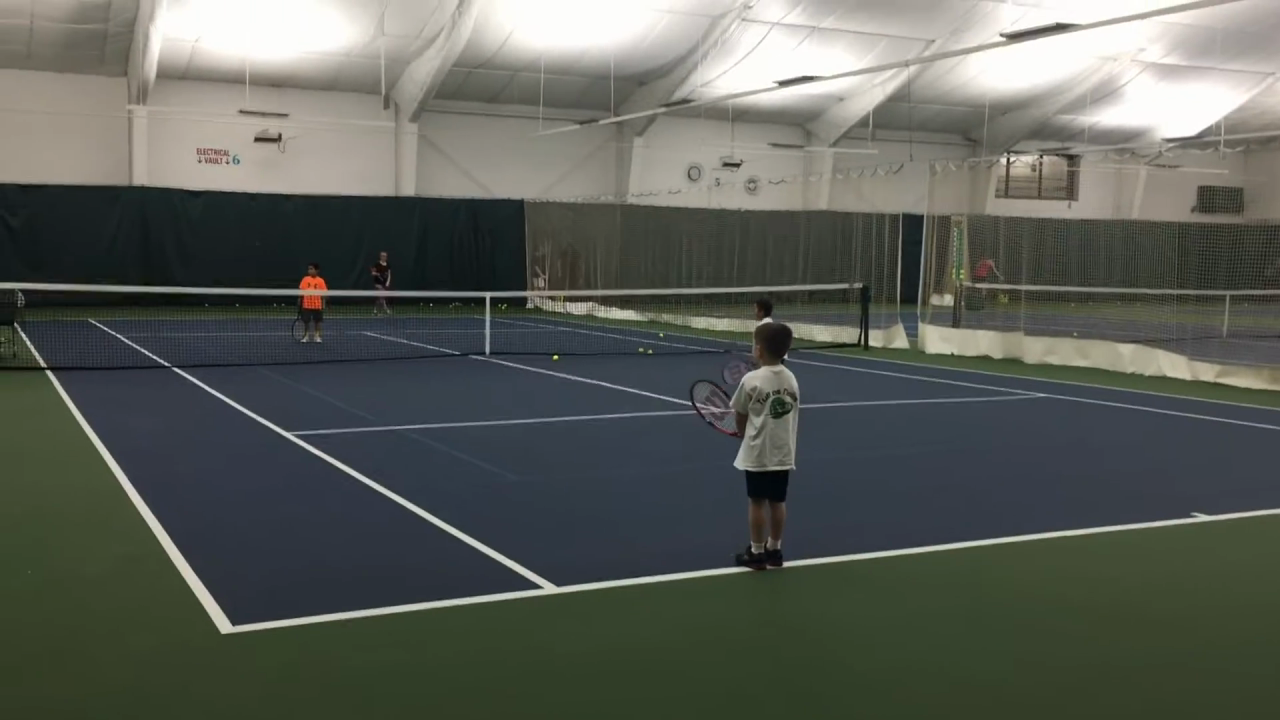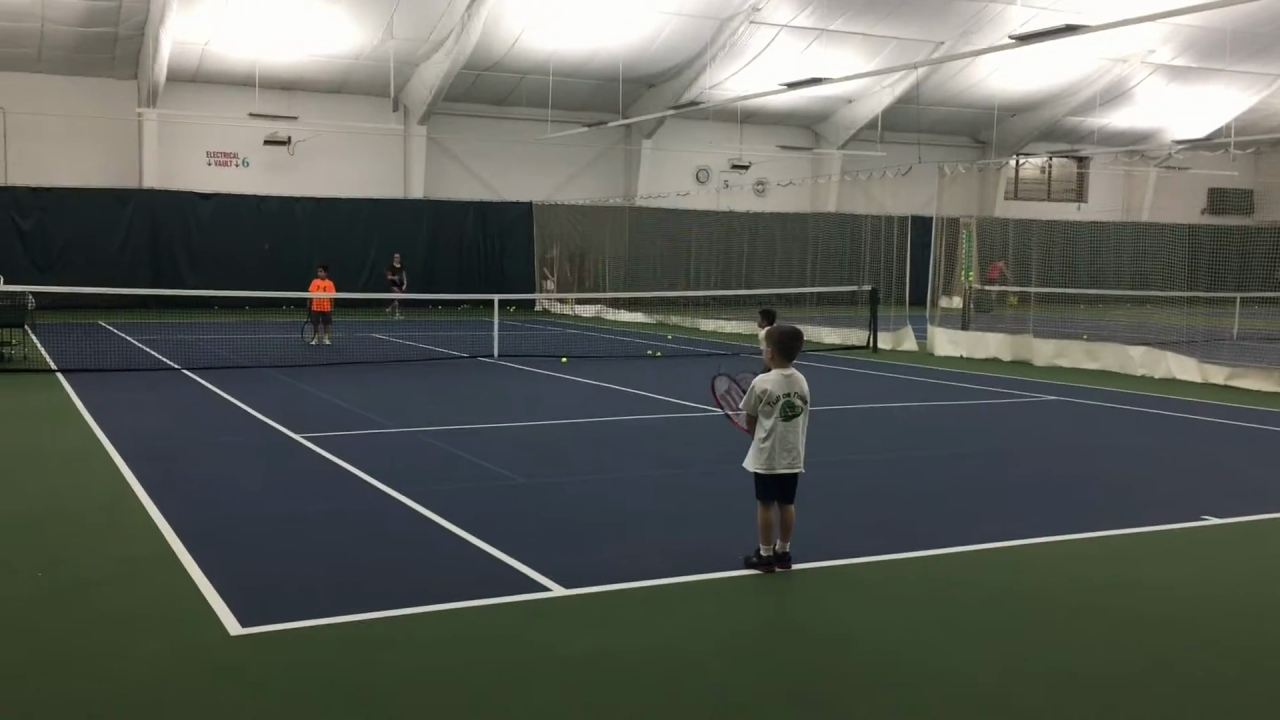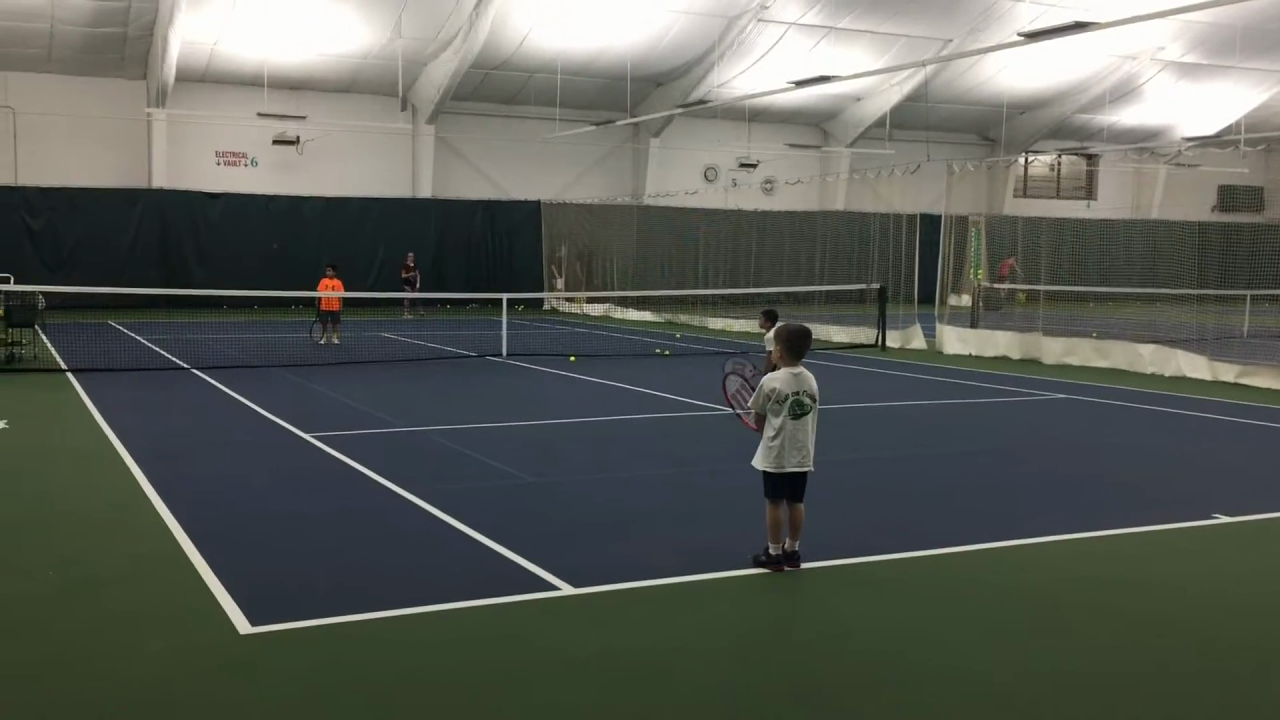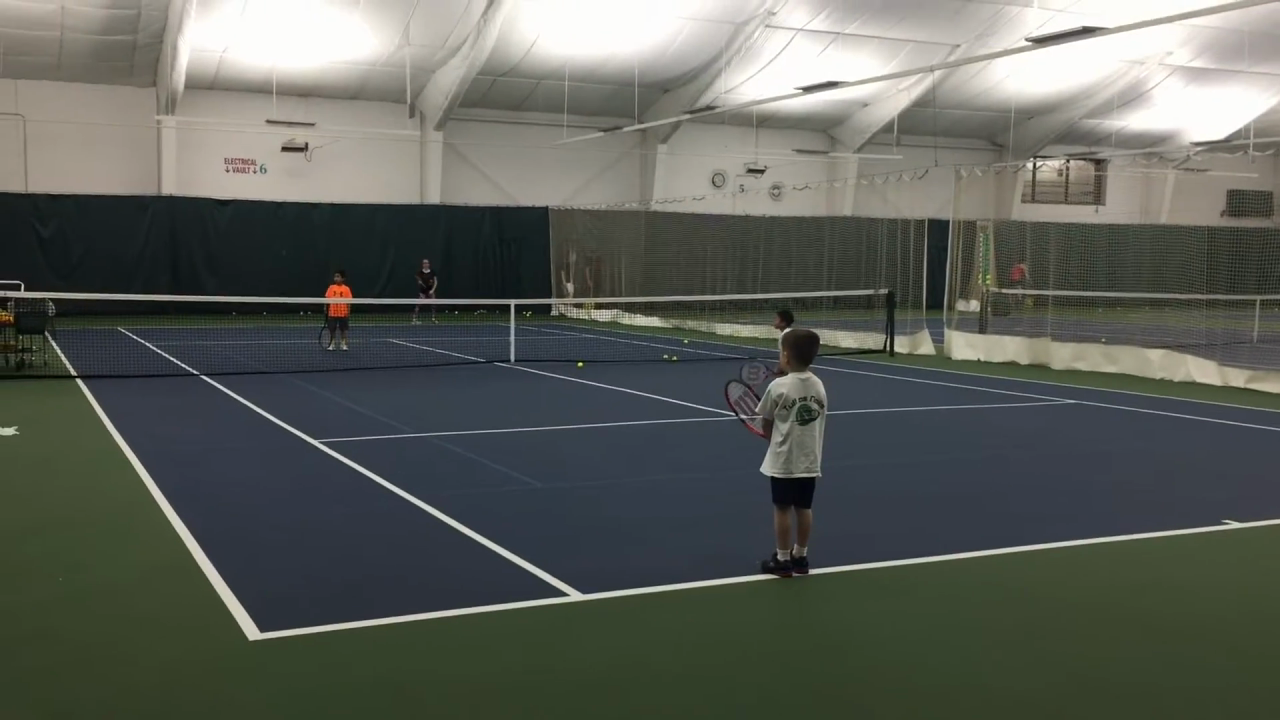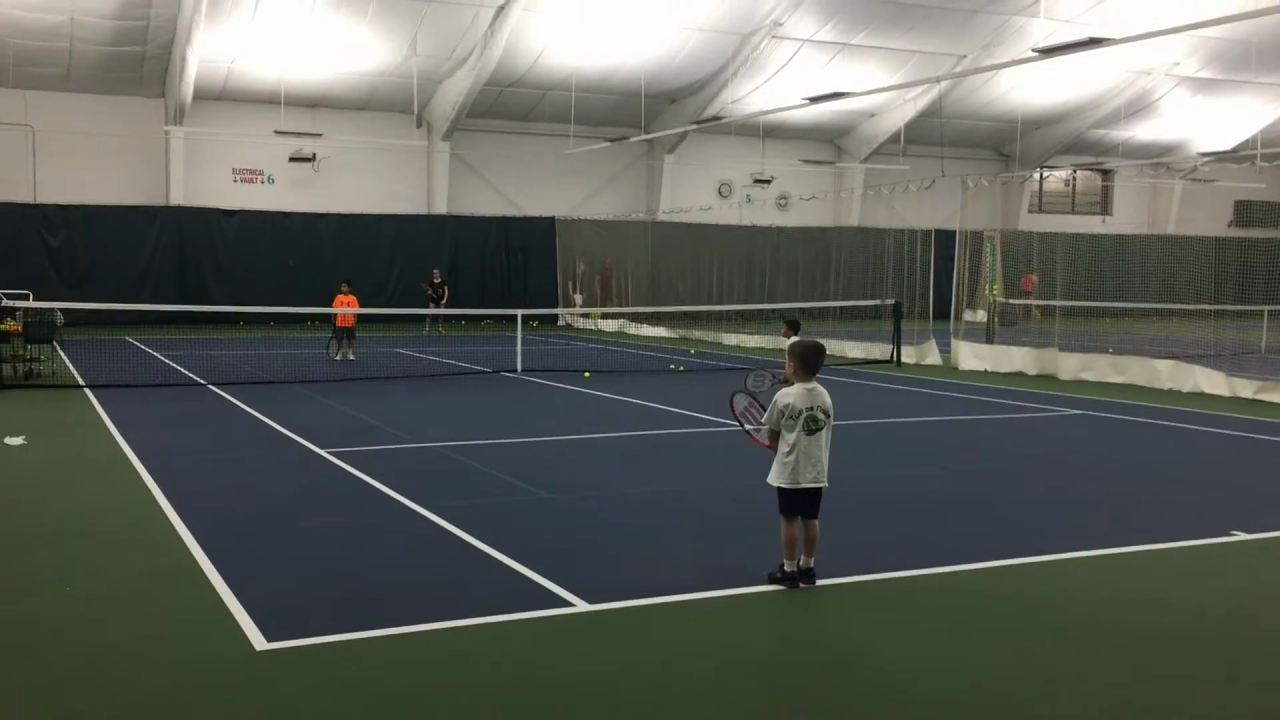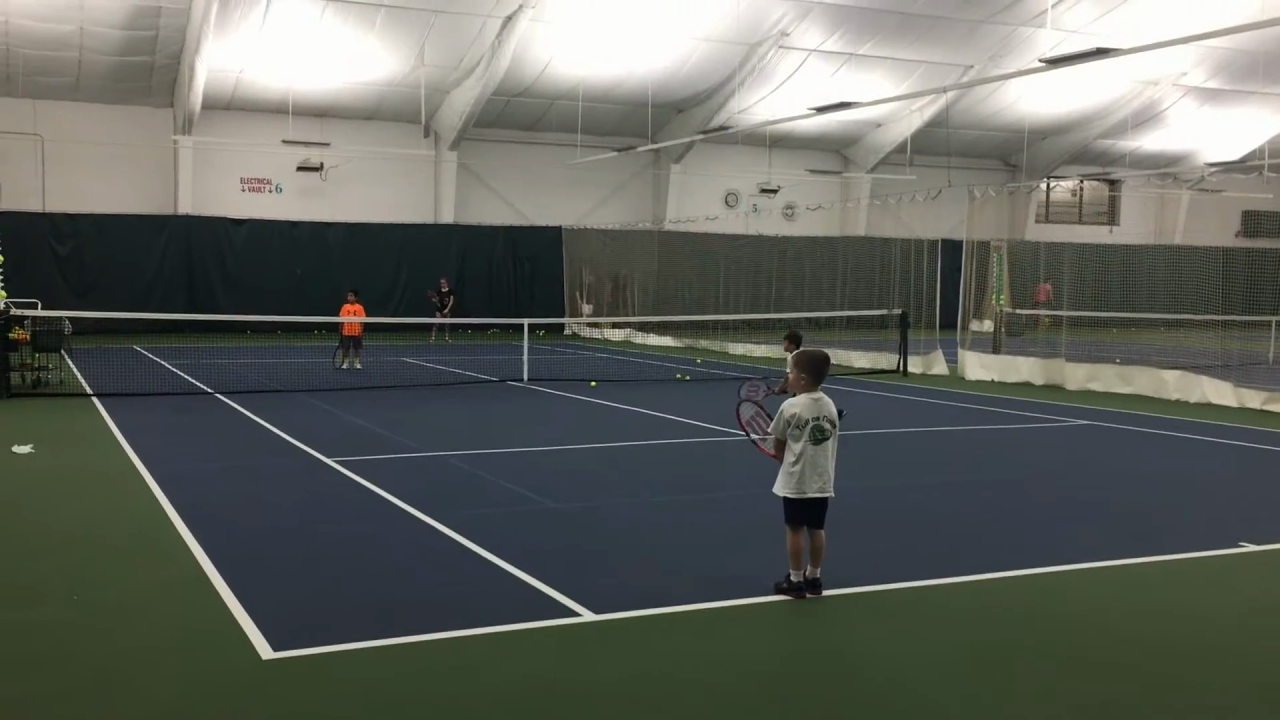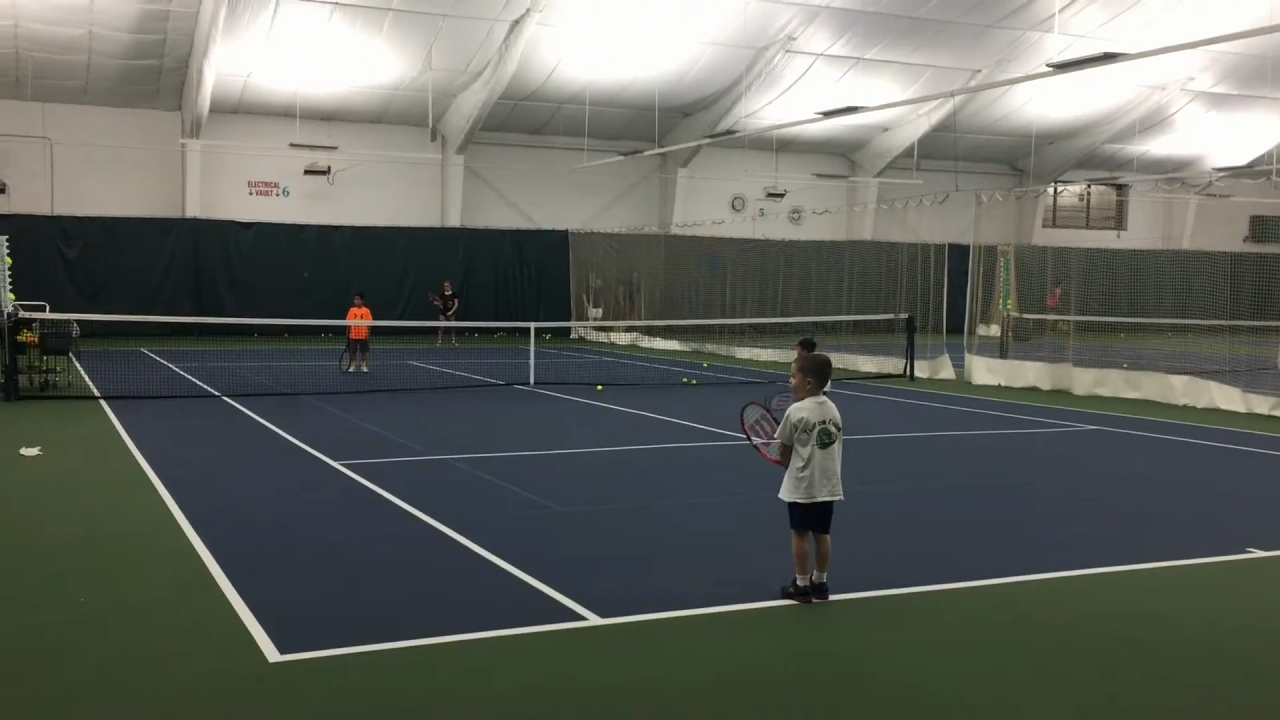
dt=0.3s
person 1, frame 1
left shoulder: (752, 380)
right shoulder: (791, 379)
left elbow: (740, 416)
right elbow: (790, 413)
left wrist: (744, 435)
left hip: (757, 453)
right hip: (783, 453)
left knee: (757, 502)
right knee: (777, 502)
left ankle: (757, 553)
right ankle: (774, 549)
person 1, frame 2
left shoulder: (762, 382)
right shoulder: (802, 382)
left elbow: (750, 419)
right elbow: (800, 416)
left wrist: (757, 435)
left hip: (767, 456)
right hip: (792, 455)
left knee: (766, 504)
right knee: (786, 504)
left ankle: (765, 555)
right ankle: (782, 552)
person 1, frame 3
left shoulder: (771, 381)
right shoulder: (811, 380)
left elbow: (759, 418)
right elbow: (809, 414)
left wrist: (766, 433)
right wrist: (797, 438)
left hip: (776, 454)
right hip: (802, 454)
left knee: (775, 503)
right knee: (795, 503)
left ankle: (774, 554)
right ankle: (792, 551)
person 1, frame 4
left shoulder: (779, 386)
right shoulder: (819, 386)
left elbow: (766, 423)
right elbow: (817, 420)
left wrist: (774, 439)
right wrist: (805, 444)
left hip: (784, 460)
right hip: (809, 460)
left knee: (783, 509)
right knee: (804, 508)
left ankle: (783, 560)
right ankle: (800, 556)
person 1, frame 5
left shoulder: (785, 396)
right shoulder: (824, 396)
left elbow: (773, 435)
right elbow: (823, 430)
left wrist: (778, 449)
right wrist: (812, 455)
left hip: (790, 470)
right hip: (816, 470)
left knee: (789, 519)
right knee: (810, 519)
left ankle: (790, 570)
right ankle: (807, 567)
person 1, frame 6
left shoulder: (791, 406)
right shoulder: (829, 405)
left elbow: (779, 444)
right elbow: (828, 440)
left wrist: (784, 460)
left hip: (796, 481)
right hip: (822, 480)
left knee: (795, 529)
right knee: (816, 529)
left ankle: (796, 580)
right ankle: (813, 577)
person 1, frame 7
left shoulder: (797, 411)
right shoulder: (832, 409)
left elbow: (785, 450)
right elbow: (831, 444)
left wrist: (789, 466)
left hip: (802, 486)
right hip: (828, 484)
left knee: (800, 534)
right knee: (822, 534)
left ankle: (802, 585)
right ankle: (820, 582)
